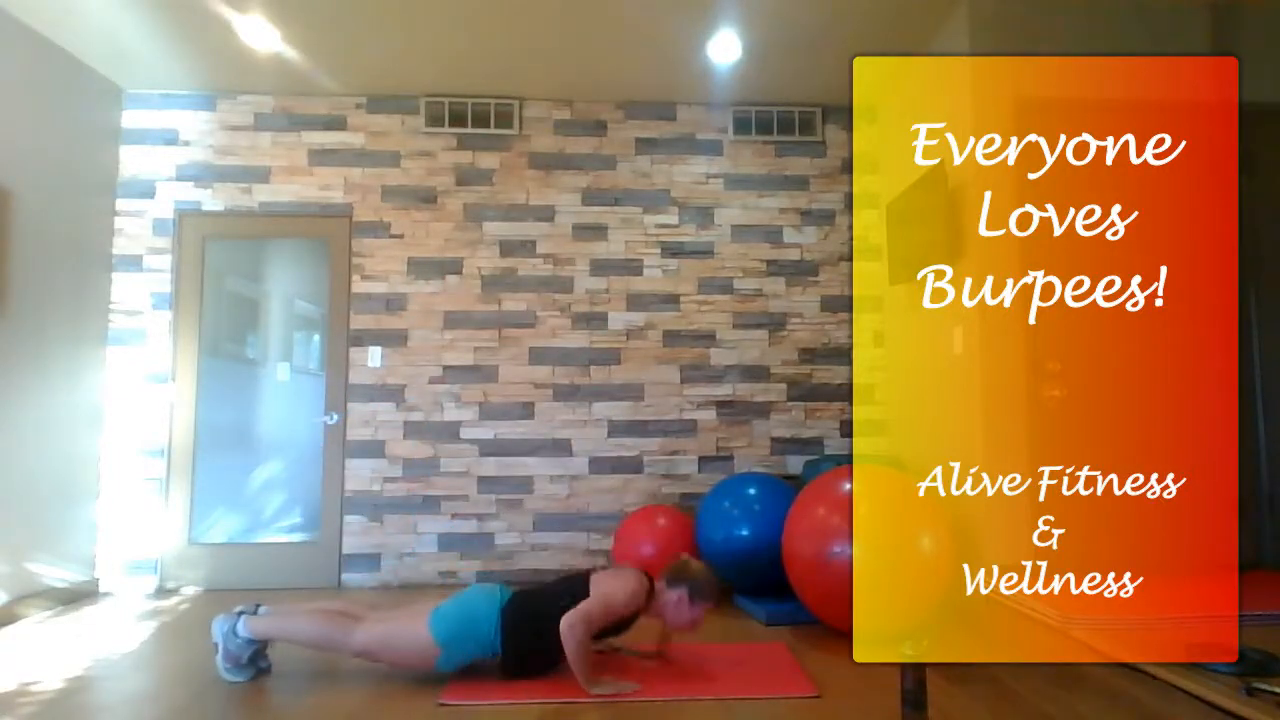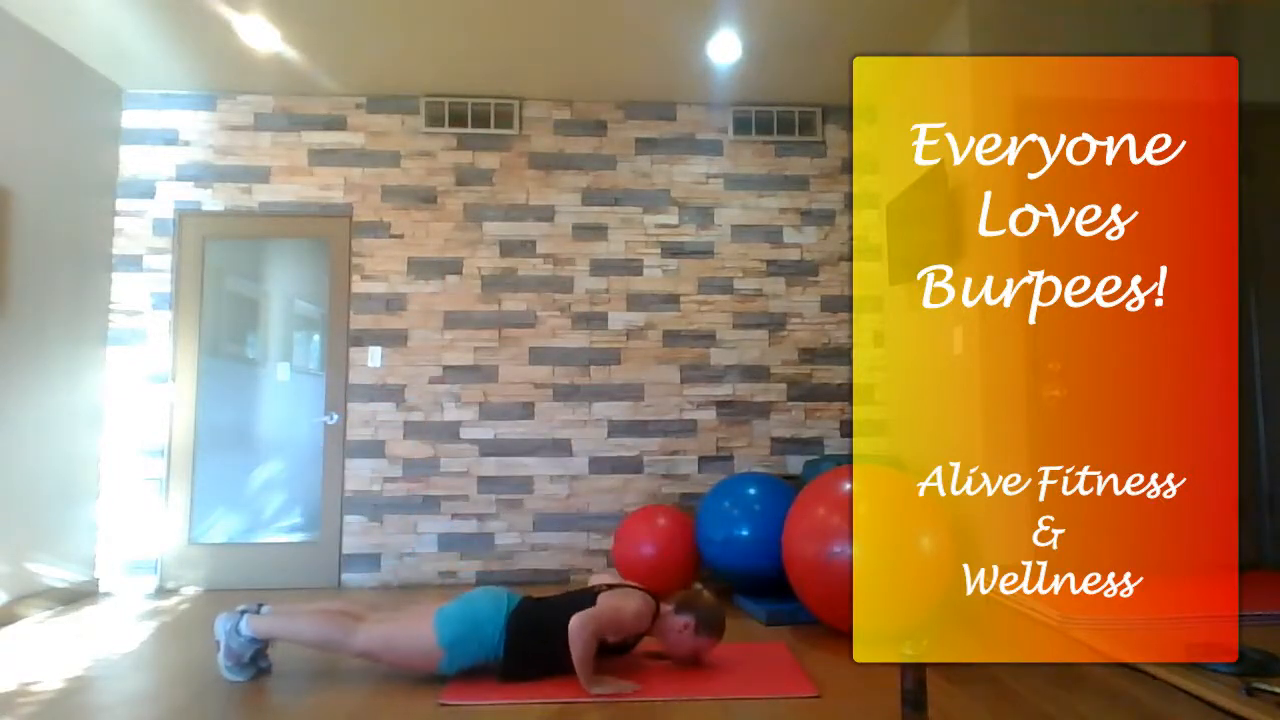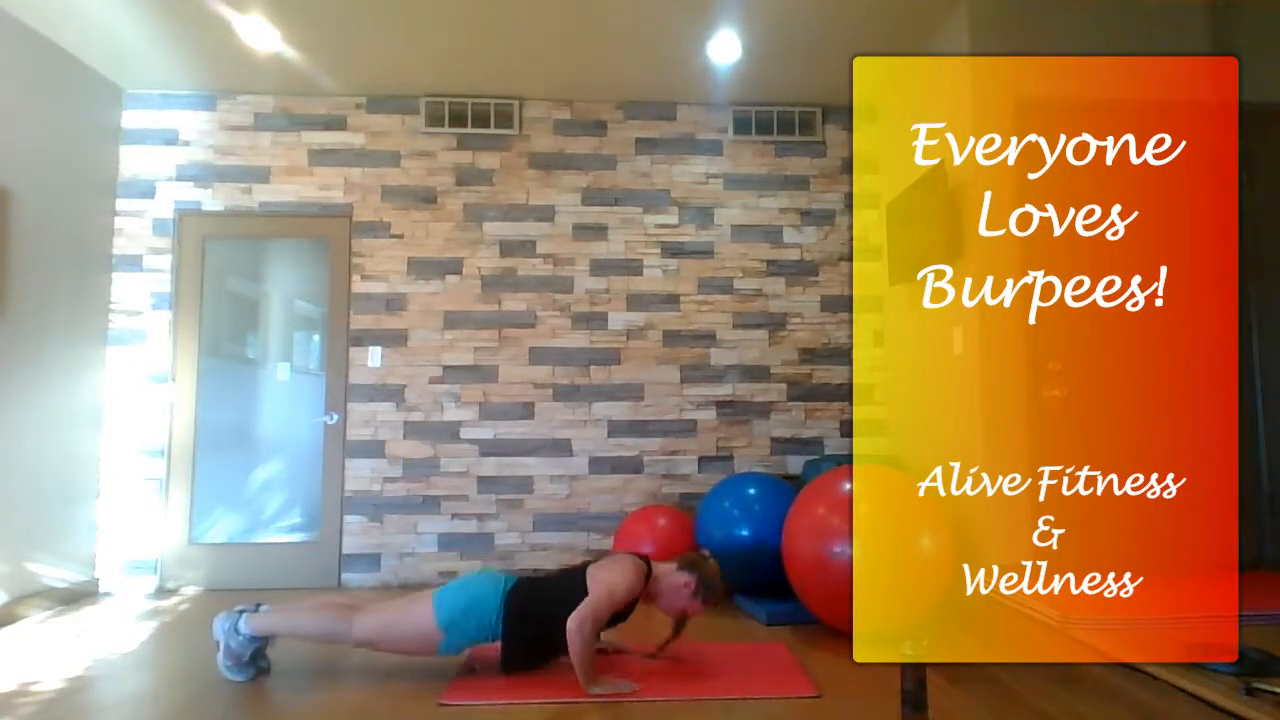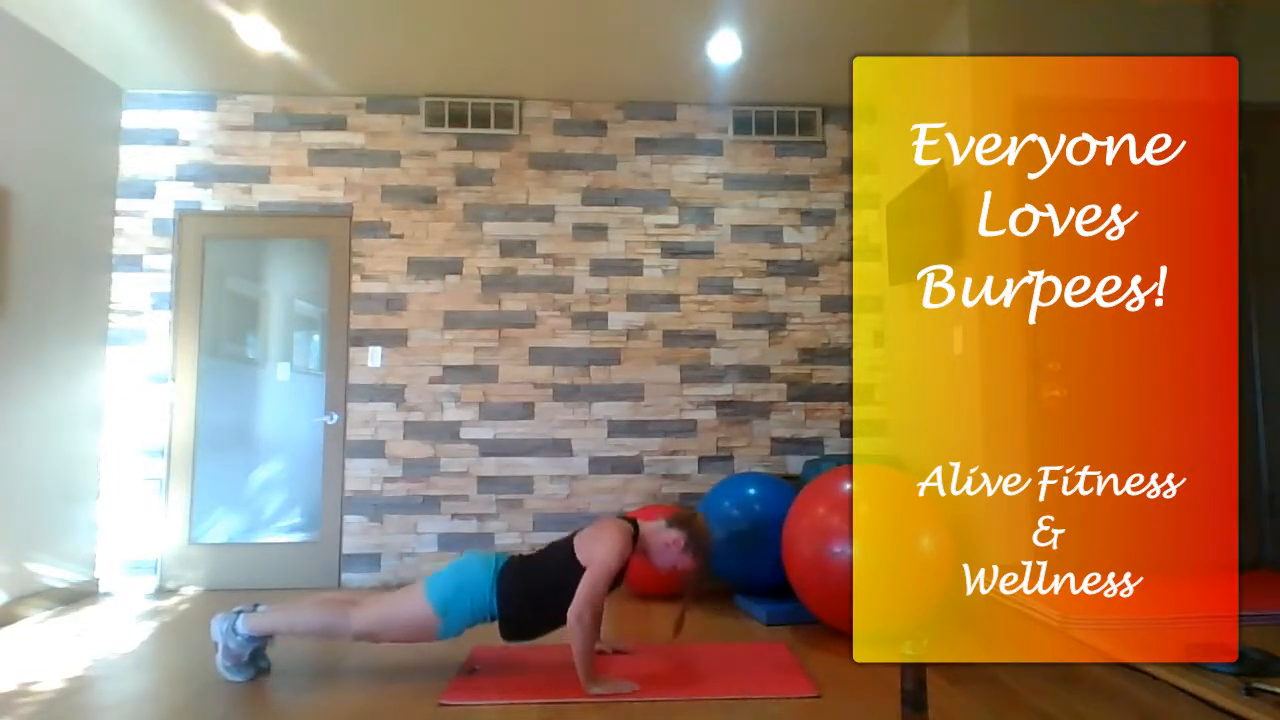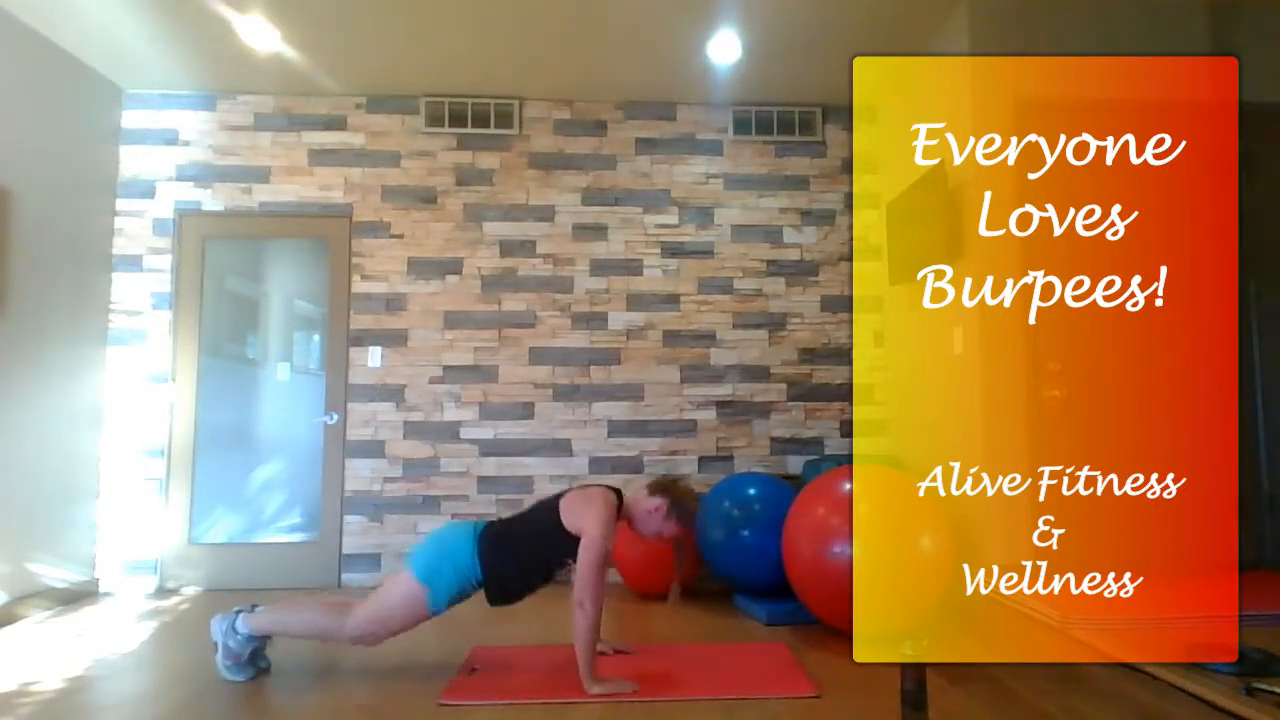
dt=0.3s
person 1, frame 1
left shoulder: (632, 580)
right shoulder: (632, 590)
right elbow: (570, 626)
left wrist: (598, 643)
right wrist: (591, 682)
left hip: (494, 606)
right hip: (487, 625)
left knee: (368, 618)
right knee: (359, 637)
left ankle: (257, 616)
right ankle: (243, 629)
person 1, frame 2
left shoulder: (636, 597)
right shoulder: (640, 613)
right elbow: (580, 627)
left wrist: (618, 649)
right wrist: (592, 681)
left hip: (500, 611)
right hip: (490, 629)
left knee: (370, 621)
right knee: (359, 638)
left ankle: (258, 617)
right ankle: (246, 627)
person 1, frame 3
left shoulder: (633, 567)
right shoulder: (632, 578)
right elbow: (577, 624)
left wrist: (599, 642)
right wrist: (591, 682)
left hip: (498, 593)
right hip: (488, 607)
left knee: (369, 615)
right knee: (359, 628)
left ankle: (255, 618)
right ankle: (245, 627)
person 1, frame 4
left shoulder: (620, 532)
right shoulder: (618, 543)
left elbow: (587, 597)
right elbow: (578, 614)
left wrist: (593, 644)
right wrist: (589, 680)
left hip: (490, 577)
right hip: (482, 588)
left knee: (367, 608)
right knee: (358, 623)
left ankle: (253, 618)
right ankle: (241, 627)
person 1, frame 5
left shoulder: (606, 503)
right shoulder: (603, 513)
left elbow: (590, 585)
right elbow: (583, 598)
left wrist: (593, 641)
right wrist: (590, 680)
left hip: (474, 550)
right hip: (465, 557)
left knee: (362, 613)
right knee: (356, 627)
left ankle: (252, 621)
right ankle: (242, 627)
